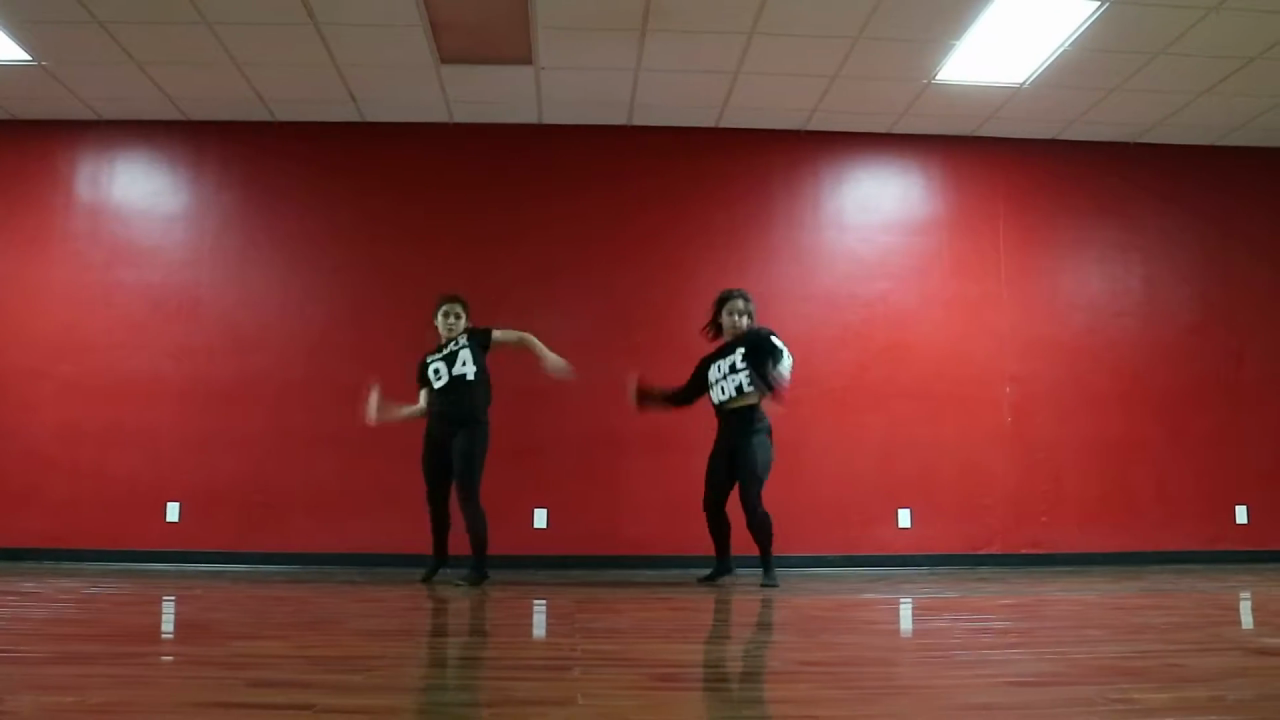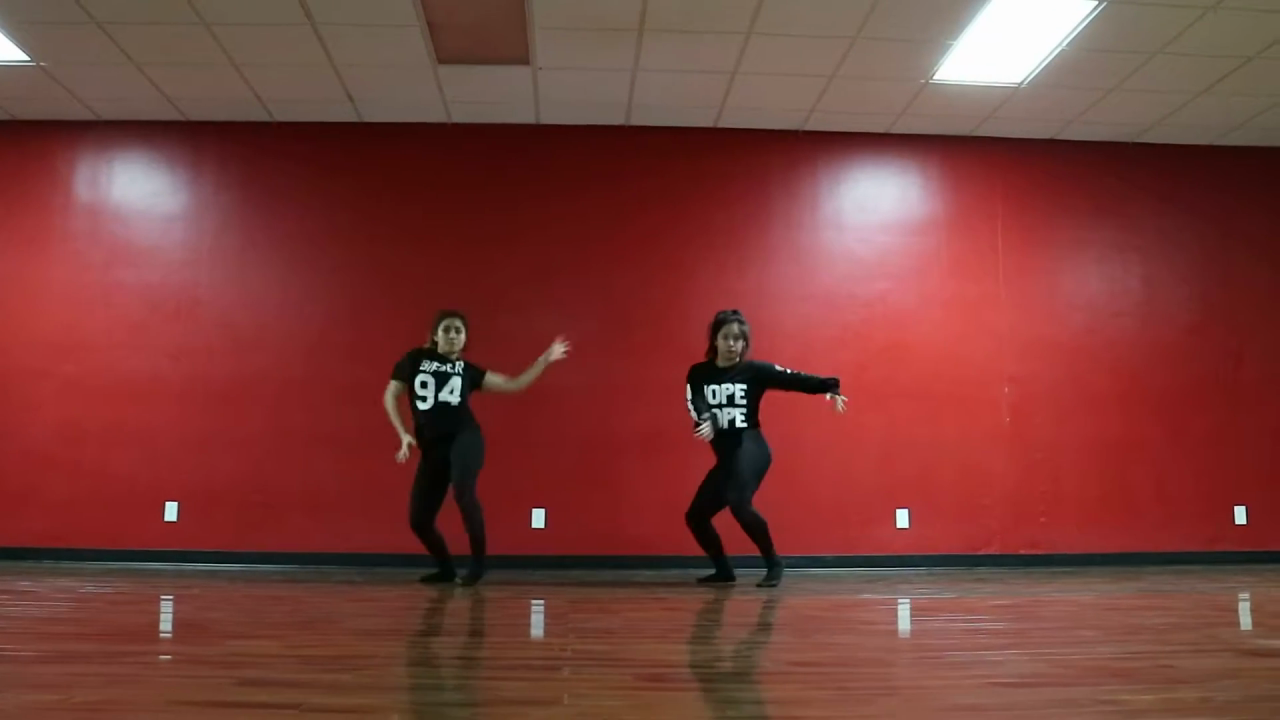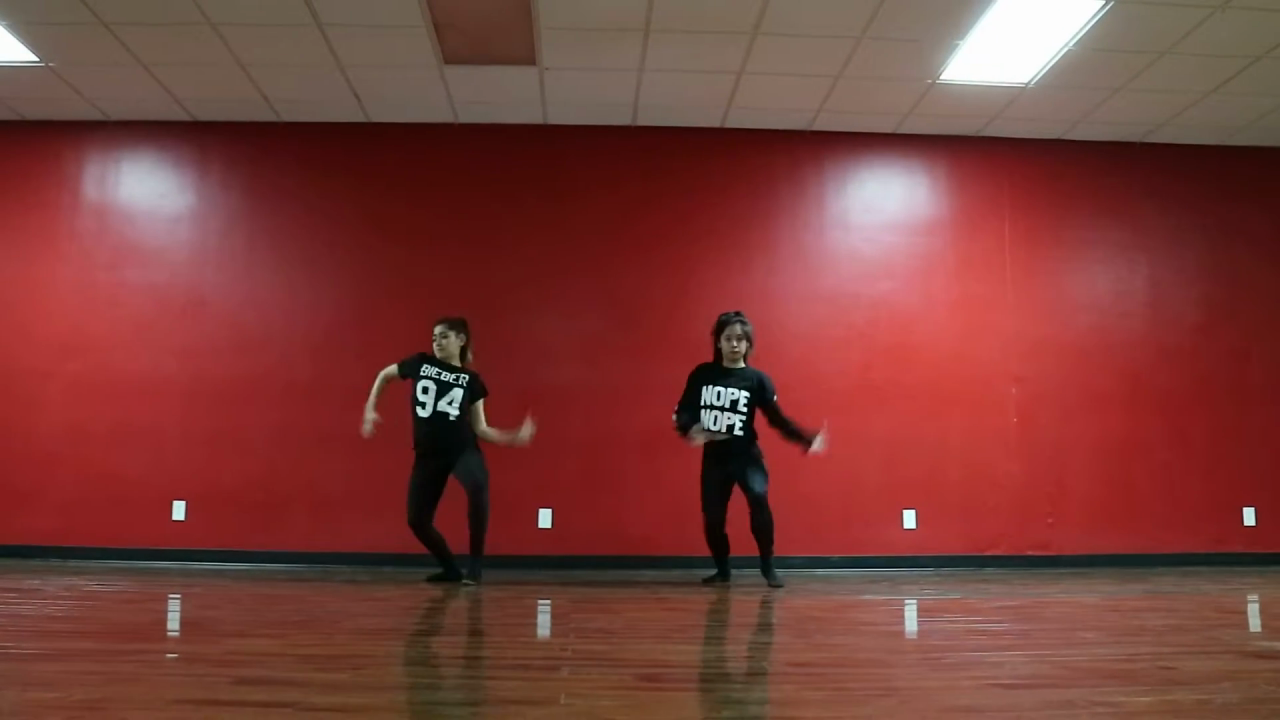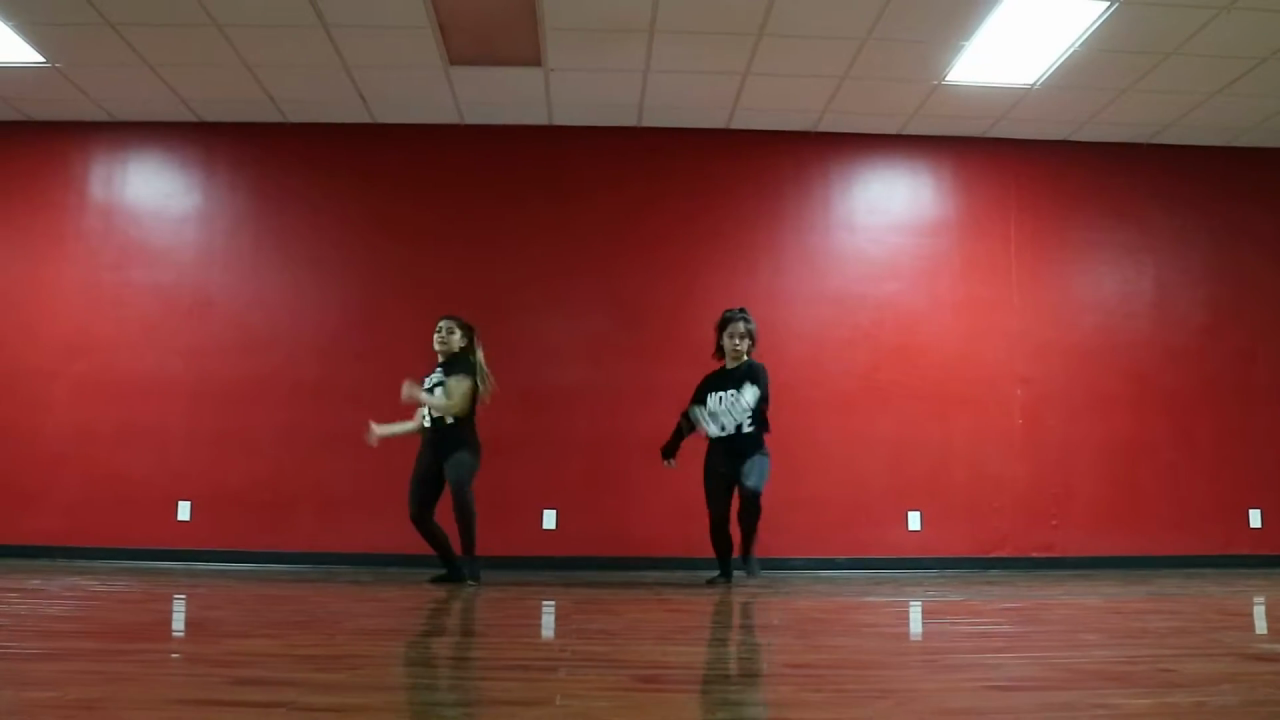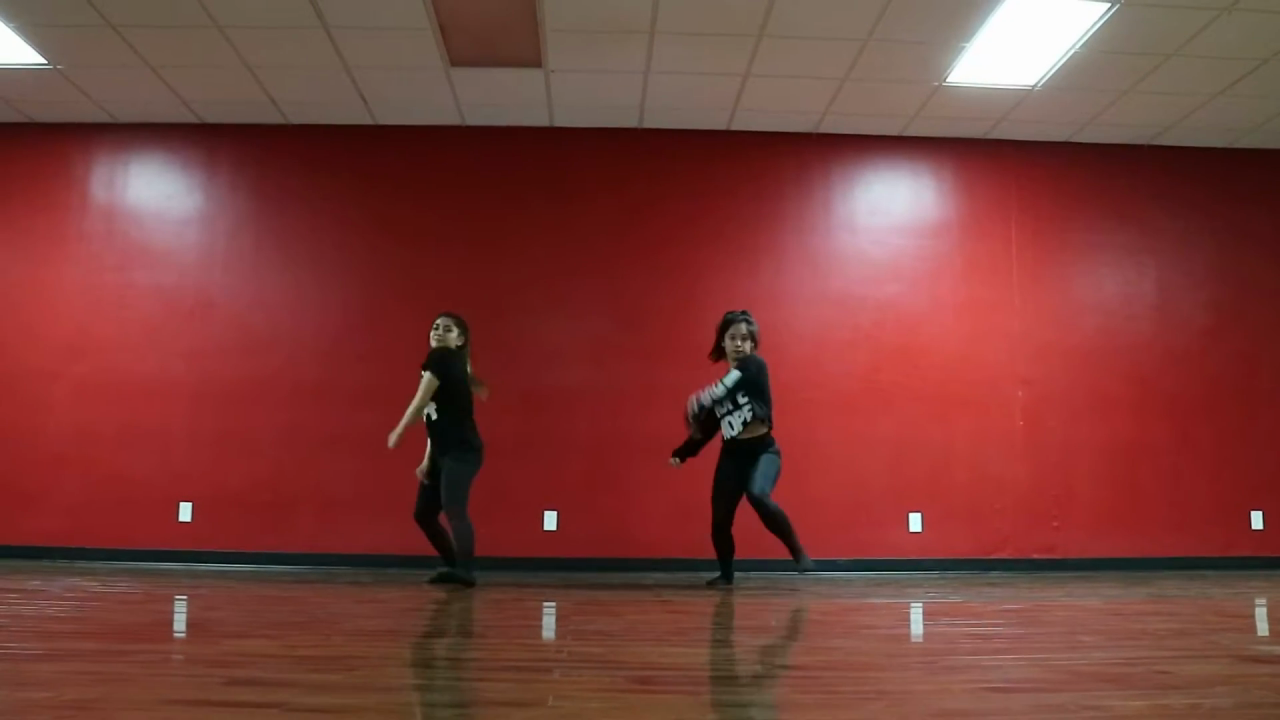
dt=0.2s
person 1, frame 1
left shoulder: (757, 339)
right shoulder: (712, 360)
left elbow: (781, 355)
right elbow: (688, 392)
left wrist: (778, 378)
right wrist: (647, 395)
left hip: (753, 428)
right hip: (727, 432)
left knee: (751, 501)
right knee: (715, 505)
left ankle: (768, 568)
right ankle: (722, 563)
person 1, frame 2
left shoulder: (755, 370)
right shoulder: (698, 373)
left elbow: (793, 380)
right elbow: (695, 407)
left wrist: (829, 386)
right wrist: (704, 420)
left hip: (750, 448)
right hip: (725, 456)
left knee: (738, 504)
right knee: (696, 517)
left ankle: (774, 565)
right ankle: (724, 569)
person 1, frame 3
left shoulder: (758, 379)
right shoulder: (701, 374)
left elbow: (777, 419)
right elbow: (682, 410)
left wrist: (808, 440)
right wrist: (690, 428)
left hip: (745, 454)
right hip: (714, 457)
left knee: (758, 496)
right knee: (712, 519)
left ankle: (768, 568)
right ankle: (722, 569)
person 1, frame 4
left shoulder: (755, 372)
right shoulder: (712, 380)
left elbow: (744, 403)
right elbow: (690, 416)
left wrist: (703, 418)
right wrist: (670, 450)
left hip: (752, 450)
right hip: (719, 454)
left knee: (751, 490)
right knee: (718, 517)
left ankle: (748, 551)
right ankle: (725, 570)
person 1, frame 5
left shoulder: (752, 365)
right shoulder: (727, 382)
left elbow: (717, 395)
right elbow: (707, 424)
left wrist: (694, 409)
right wrist: (682, 453)
left hip: (762, 451)
right hip: (731, 456)
left knee: (758, 496)
right knee: (720, 519)
left ankle: (798, 553)
right ankle: (726, 573)
person 2, frame 1
left shoulder: (476, 339)
right shoulder: (430, 357)
left elbow: (523, 338)
right elbow: (424, 407)
left wrist: (546, 356)
right wrist: (387, 414)
left hip: (470, 426)
right hip: (437, 429)
left knee: (467, 495)
right knee: (436, 498)
left ankle: (479, 567)
right ankle: (440, 555)
person 2, frame 2
left shoulder: (468, 368)
right shoulder: (415, 358)
left elbow: (513, 385)
right elbow: (390, 397)
left wrist: (546, 359)
right wrist: (404, 434)
left hip: (465, 439)
right hip: (432, 449)
left knee: (463, 492)
right knee: (419, 520)
left ankle: (478, 562)
right ankle: (446, 566)
person 2, frame 3
left shoulder: (473, 380)
right shoulder: (420, 364)
left elbow: (481, 429)
right elbow: (384, 375)
left wrist: (515, 437)
right wrist: (370, 408)
left hip: (463, 450)
right hip: (427, 455)
left knee: (477, 486)
right knee: (417, 521)
left ankle: (475, 564)
right ankle: (450, 567)
person 2, frame 4
left shoulder: (461, 366)
right shoulder: (436, 371)
left elbow: (455, 406)
right elbow: (422, 419)
left wrist: (416, 394)
right wrist: (384, 430)
left hip: (462, 449)
right hip: (431, 451)
left knee: (459, 488)
right knee: (418, 514)
left ankle: (470, 564)
right ankle: (452, 567)
person 2, frame 5
left shoulder: (439, 357)
right shoulder: (446, 364)
left elbow: (420, 400)
left wrist: (397, 432)
right wrist: (427, 461)
left hip: (462, 450)
right hip: (445, 450)
left knee: (453, 507)
right knee: (423, 514)
left ankle: (466, 569)
right ankle: (454, 566)
